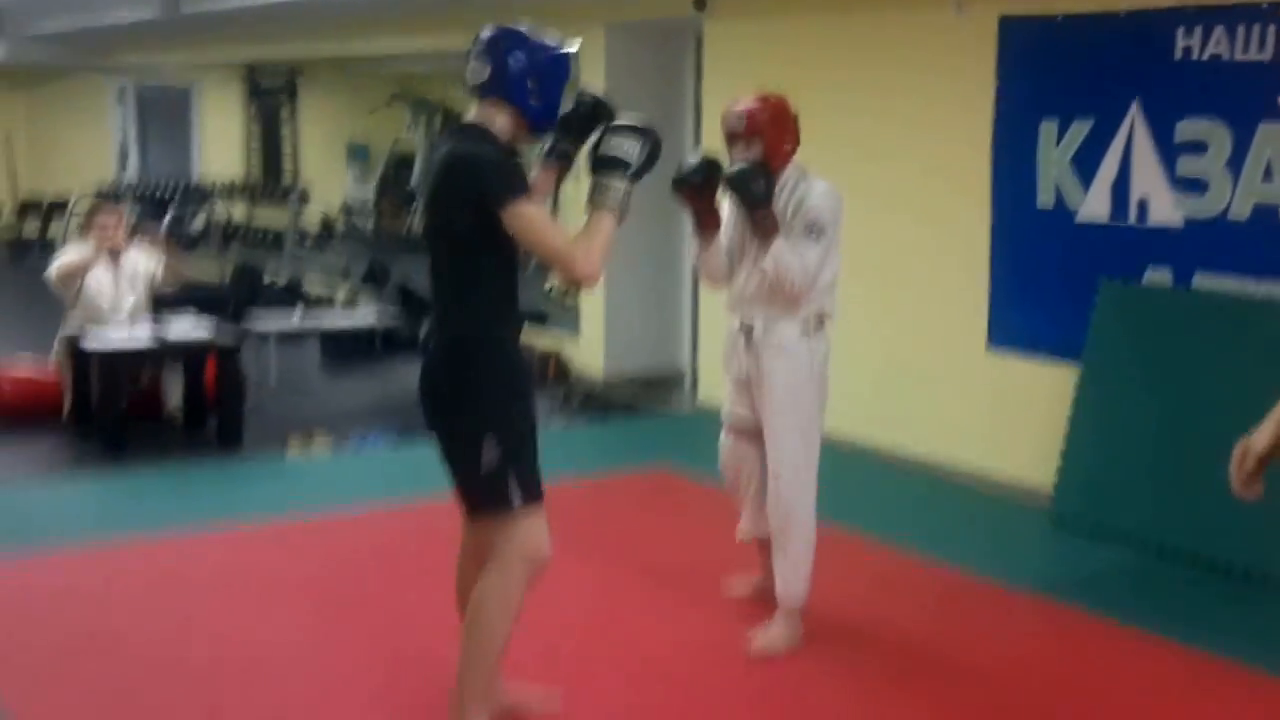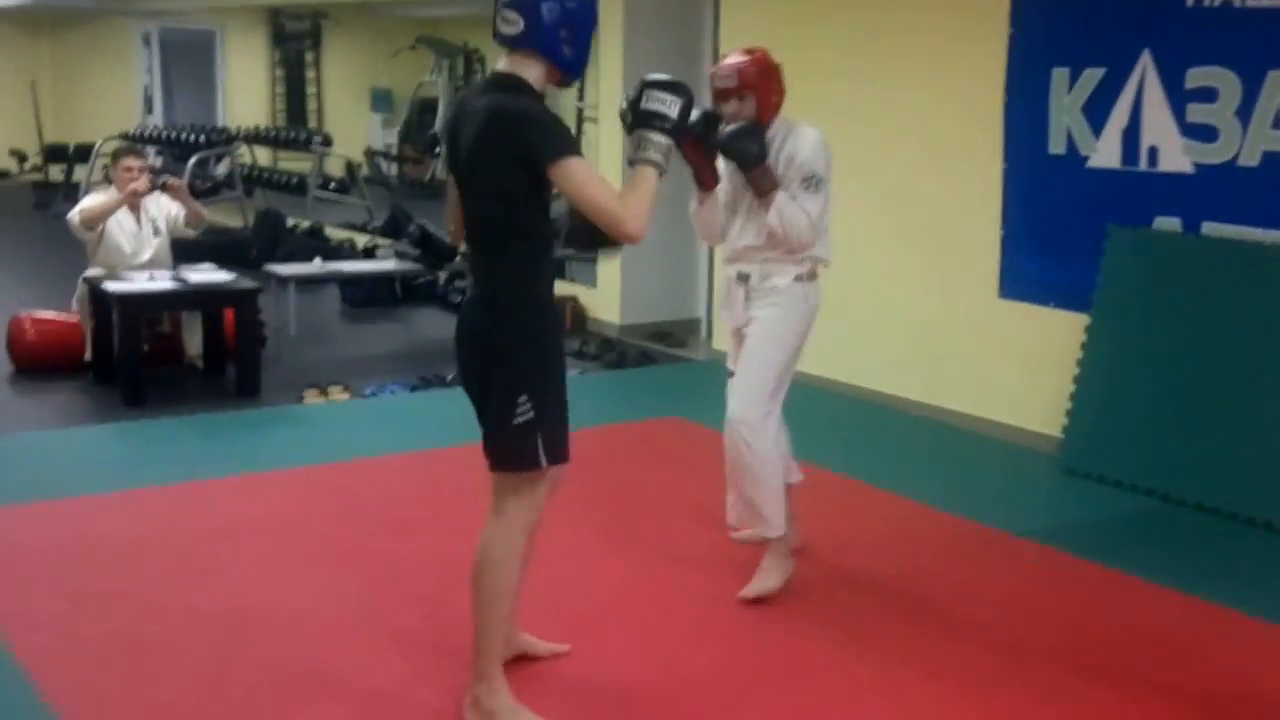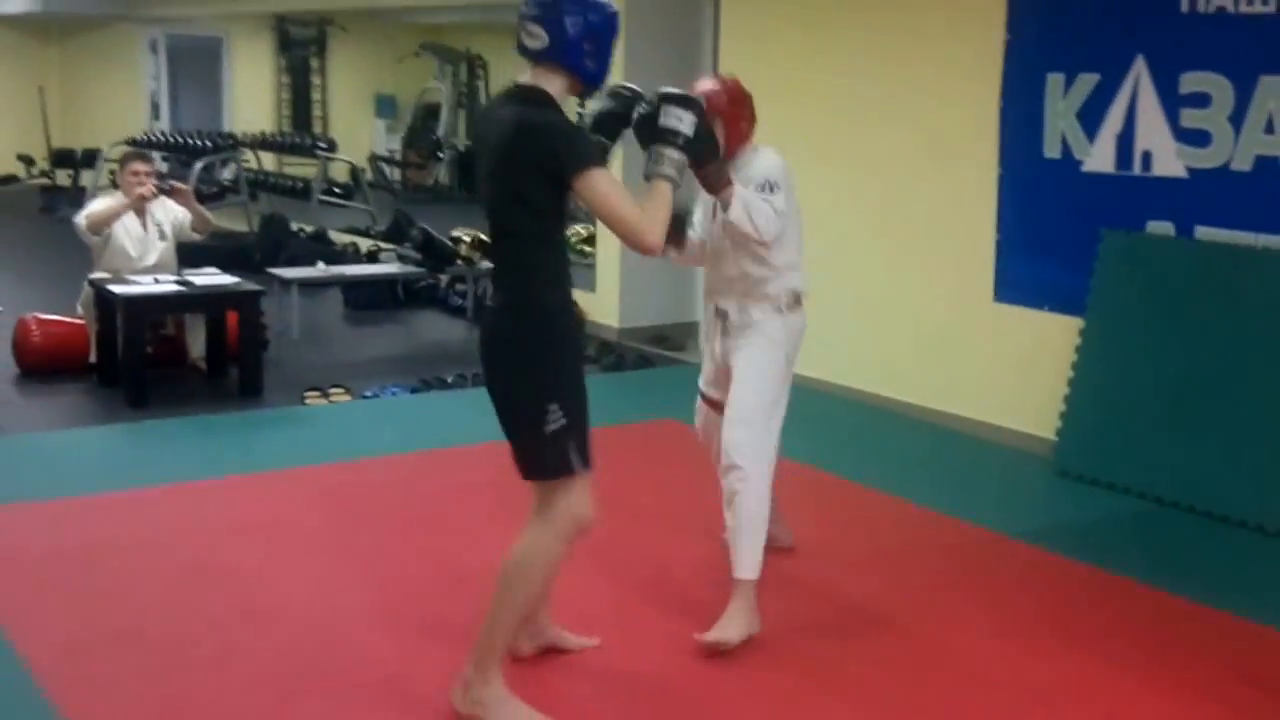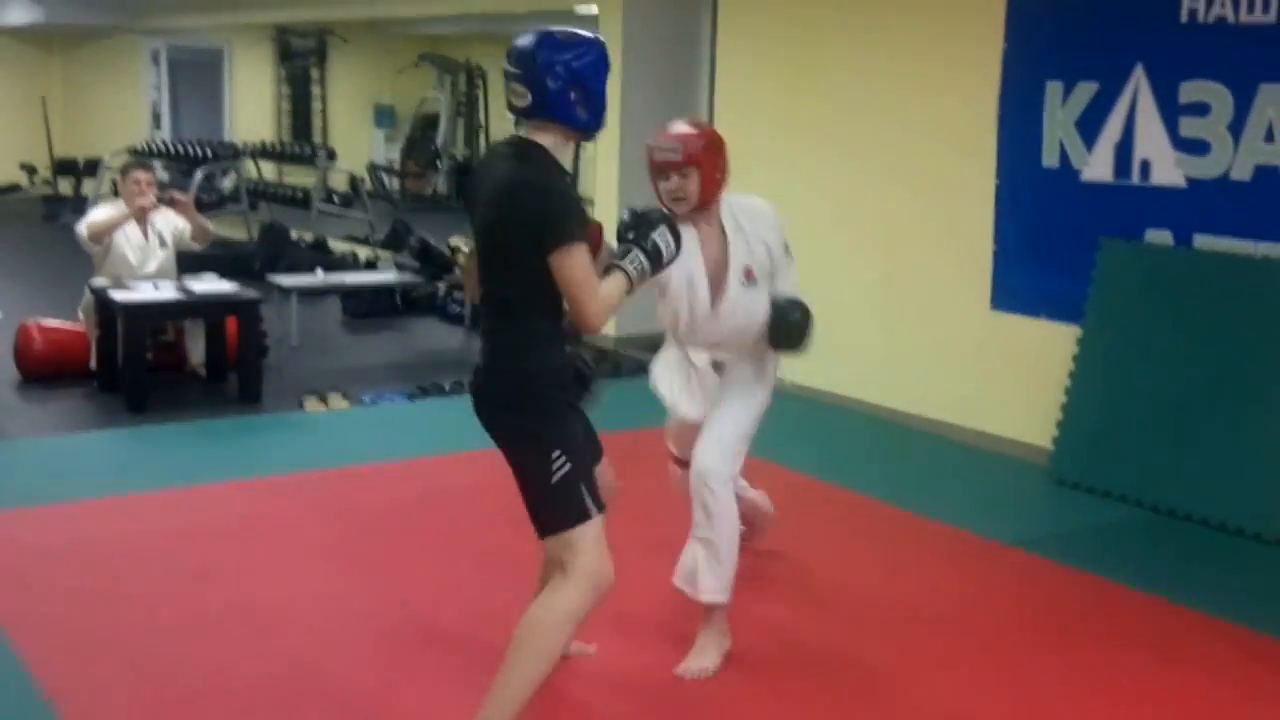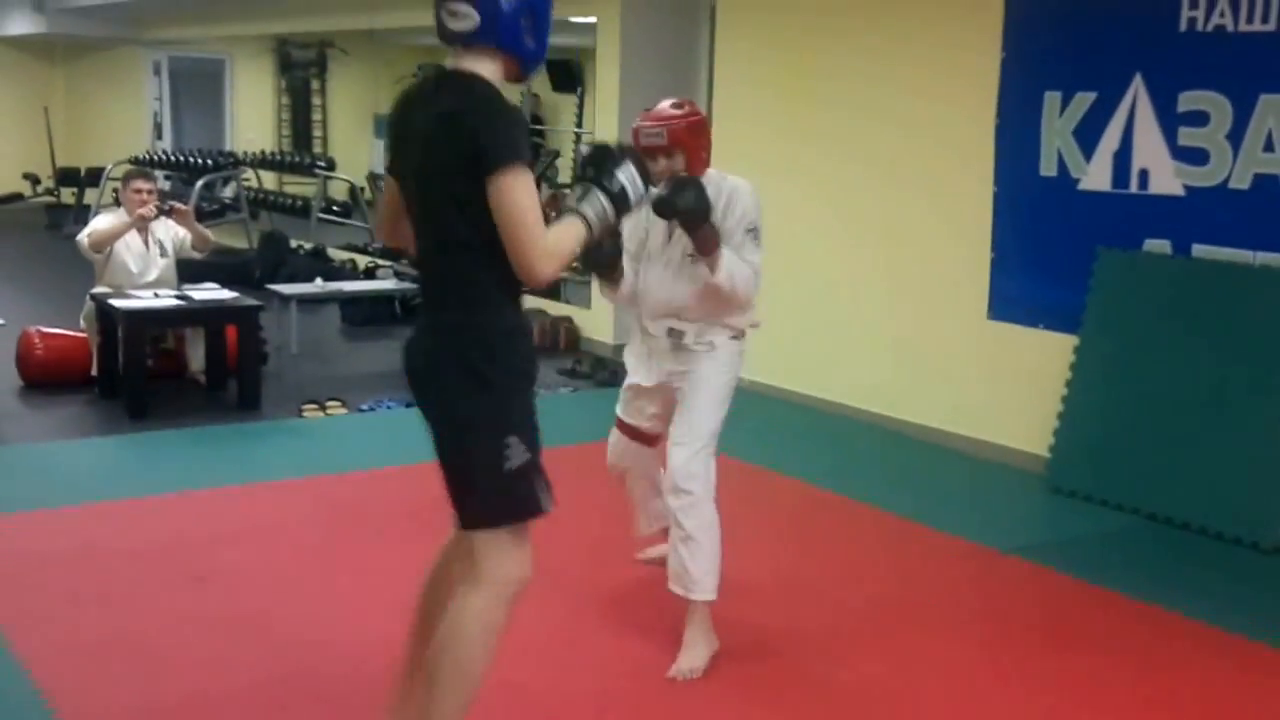
dt=0.3s
person 1, frame 1
left shoulder: (461, 151)
right shoulder: (483, 162)
left elbow: (513, 223)
right elbow: (578, 265)
left wrist: (565, 147)
right wrist: (613, 182)
left hip: (476, 366)
right hip: (474, 373)
left knee: (488, 539)
right knee: (524, 550)
person 1, frame 2
left shoulder: (471, 108)
right shoulder: (529, 120)
right elbow: (627, 222)
left wrist: (537, 229)
right wrist: (653, 141)
left hip: (497, 318)
right hip: (514, 327)
left knee: (539, 480)
right knee: (517, 504)
left ankle: (501, 633)
person 1, frame 3
left shoulder: (500, 116)
right shoulder: (550, 130)
right elbow: (646, 235)
left wrist: (602, 131)
right wrist: (670, 152)
left hip: (520, 322)
right hip: (535, 330)
left knee: (564, 487)
right knee: (566, 509)
left ankle: (530, 625)
person 1, frame 4
left shoulder: (497, 166)
right shoulder: (549, 192)
right elbow: (588, 309)
right wrist: (639, 254)
left hip: (508, 372)
right hip: (532, 385)
left knee: (593, 484)
right knee: (586, 574)
left ankle: (547, 639)
person 1, frame 5
left shoulder: (416, 106)
right shoulder: (496, 118)
left elbow: (392, 229)
right elbow: (538, 262)
right wrist: (600, 200)
left hip: (438, 346)
right hip: (483, 356)
left knee: (476, 535)
right knee: (500, 568)
person 2, frame 1
left shoulder: (815, 195)
right shoulder: (742, 194)
left elbow: (798, 281)
right elbow: (717, 274)
left wrist: (761, 218)
right wrist: (705, 215)
left hip: (792, 346)
right hip: (747, 340)
left knee: (790, 476)
right knee: (741, 460)
left ankle: (790, 612)
right ankle: (770, 572)
person 2, frame 2
left shoulder: (805, 144)
right shoulder: (736, 145)
left elbow: (799, 231)
right elbow: (712, 231)
left wrist: (758, 174)
right wrist: (703, 169)
left hip: (784, 291)
right hip: (743, 290)
left knee: (745, 415)
right knee: (758, 409)
left ankle: (777, 550)
right ankle: (776, 519)
person 2, frame 3
left shoulder: (766, 166)
right shoulder: (714, 175)
left elbow: (762, 227)
right elbow: (698, 251)
left wrist: (713, 178)
right wrist: (673, 229)
left hip: (768, 322)
right hip: (725, 320)
left knee: (742, 445)
right knee: (713, 429)
left ankle: (744, 601)
right ankle: (771, 525)
person 2, frame 4
left shoulder: (757, 218)
left elbow: (789, 285)
left wrist: (788, 318)
left hip: (747, 370)
right hip: (686, 369)
left knee: (711, 475)
right knee: (695, 468)
left ankle: (716, 627)
right ankle: (751, 507)
person 2, frame 5
left shoulder: (733, 195)
right shoulder: (641, 202)
left elbow: (743, 287)
right elbow: (625, 288)
left wrist: (701, 232)
right wrist: (605, 264)
left hip: (710, 352)
right hip: (651, 347)
left knee: (686, 473)
right knee: (627, 455)
left ankle: (700, 625)
right ankle: (676, 540)
person 3, frame 1
left shoulder: (139, 256)
right shoulder: (76, 256)
left elbow: (173, 278)
right elbow: (58, 278)
left wrist: (161, 254)
right wrist: (100, 252)
right knee: (68, 341)
person 3, frame 2
left shoulder: (160, 202)
right shoulder: (99, 201)
left elbow: (198, 225)
right elbow: (80, 223)
left wrist: (184, 199)
right wrist: (124, 198)
left ankle: (197, 354)
person 3, frame 3
left shoulder: (166, 206)
right shoulder: (105, 205)
left elbow: (204, 229)
right elbow: (87, 226)
left wrist: (190, 204)
right wrist: (130, 203)
right knee: (95, 294)
left ankle: (201, 356)
person 3, frame 4
left shoulder: (167, 216)
right shoulder: (106, 213)
left elbow: (204, 238)
right elbow: (88, 235)
left wrist: (190, 214)
right wrist: (131, 213)
right knee: (96, 302)
left ankle: (200, 362)
person 3, frame 5
left shoulder: (167, 225)
right shoulder: (107, 221)
left elbow: (205, 247)
right elbow: (90, 244)
left wrist: (190, 224)
right wrist: (132, 223)
right knee: (97, 310)
left ankle: (200, 370)
